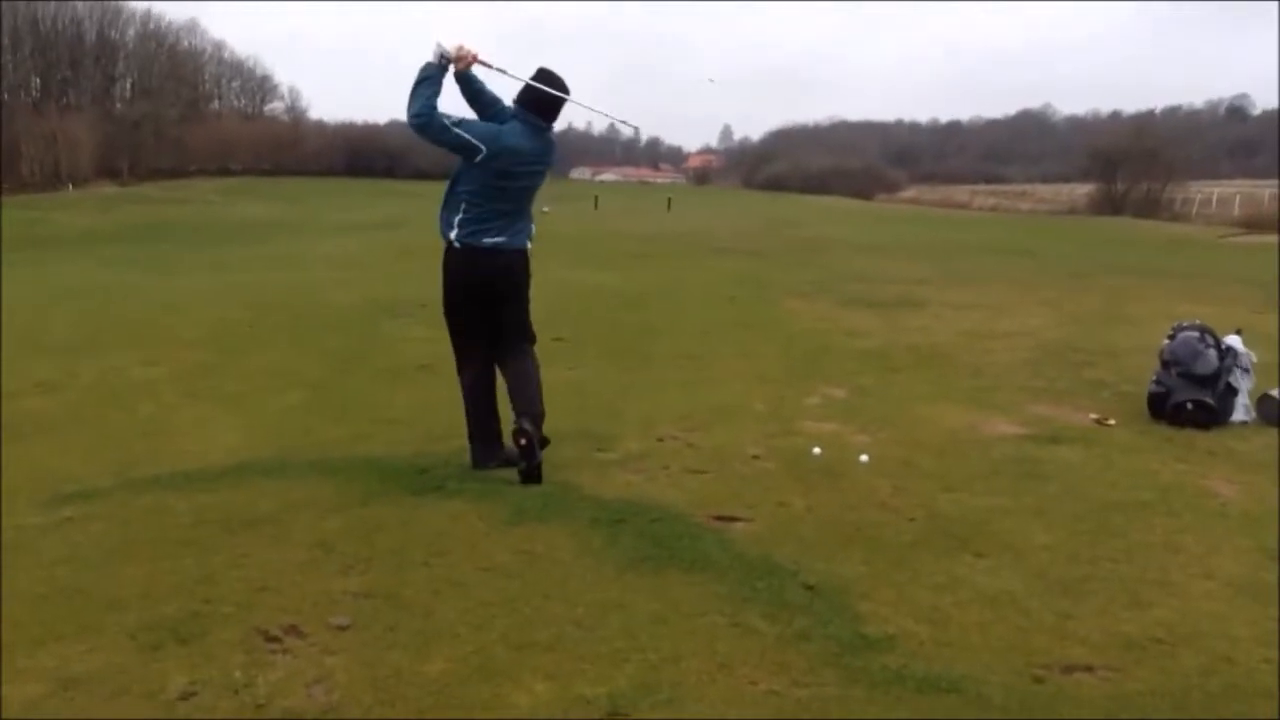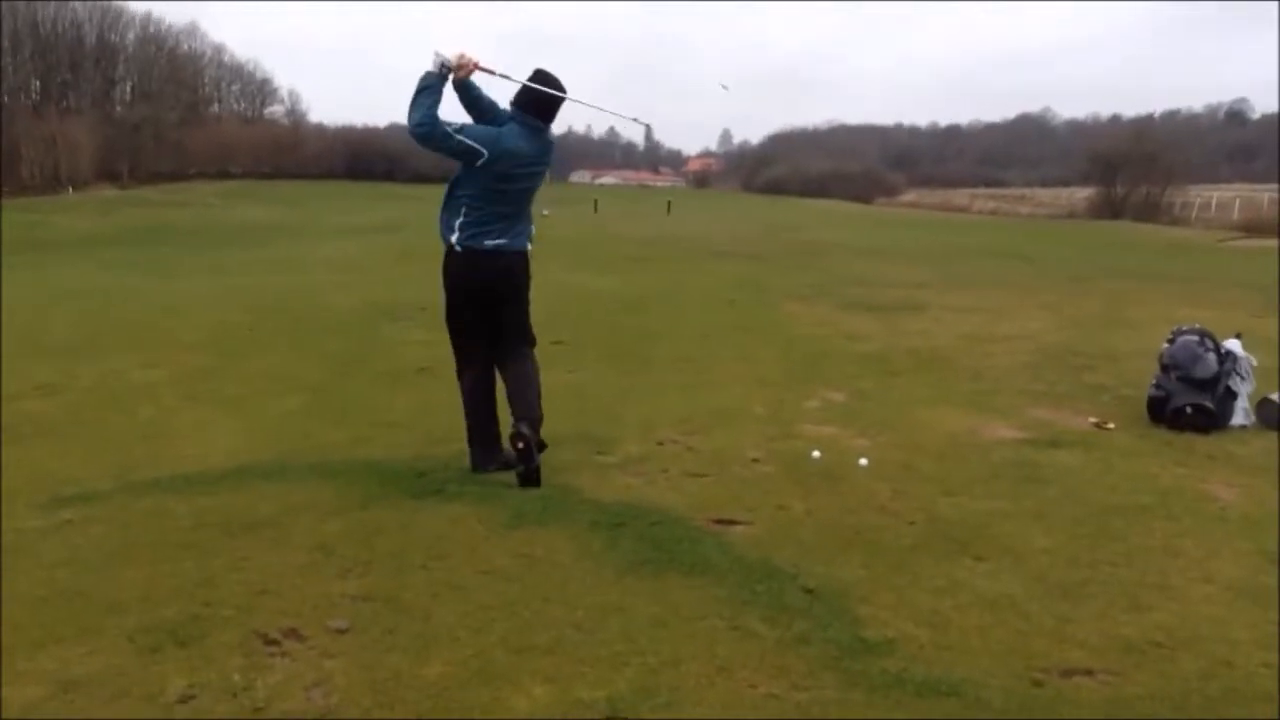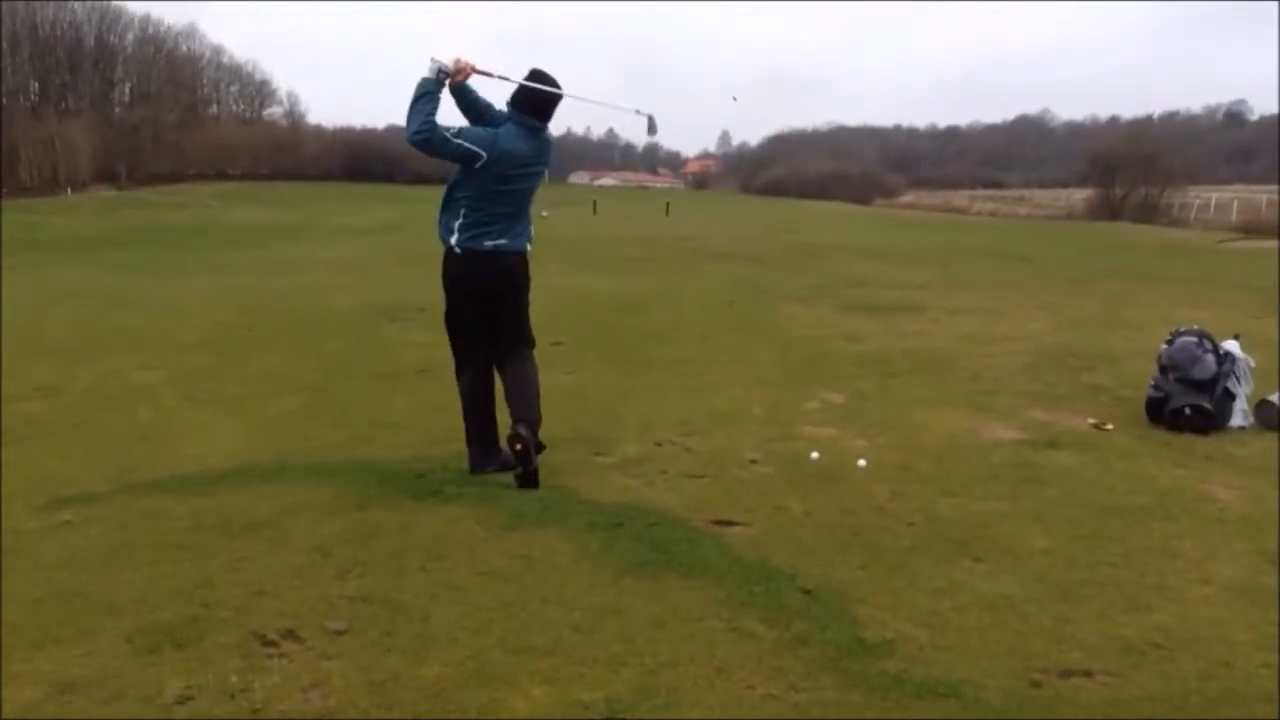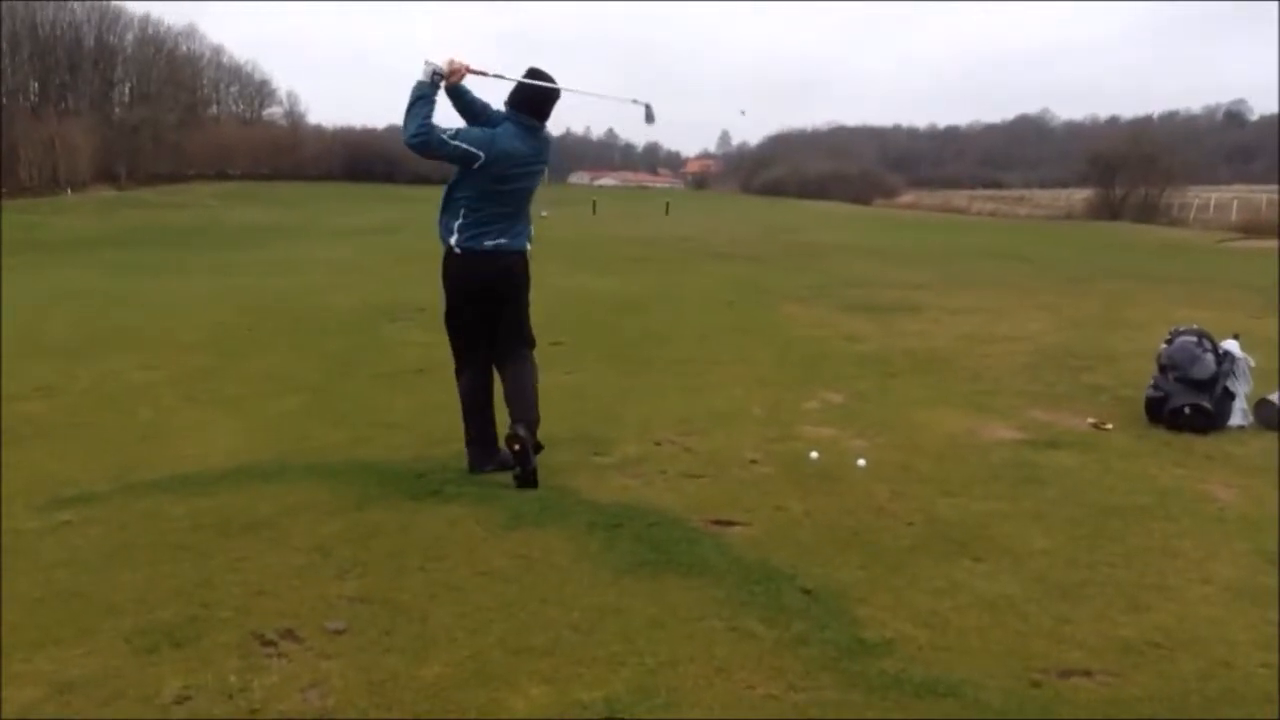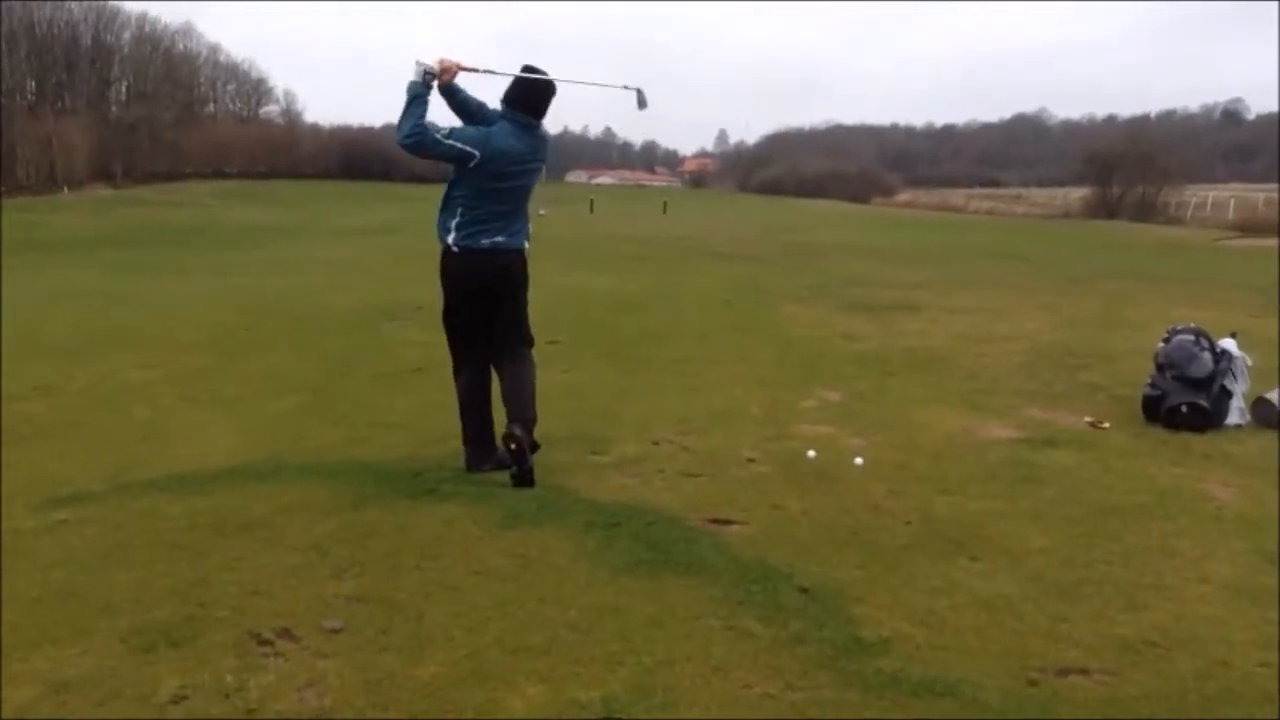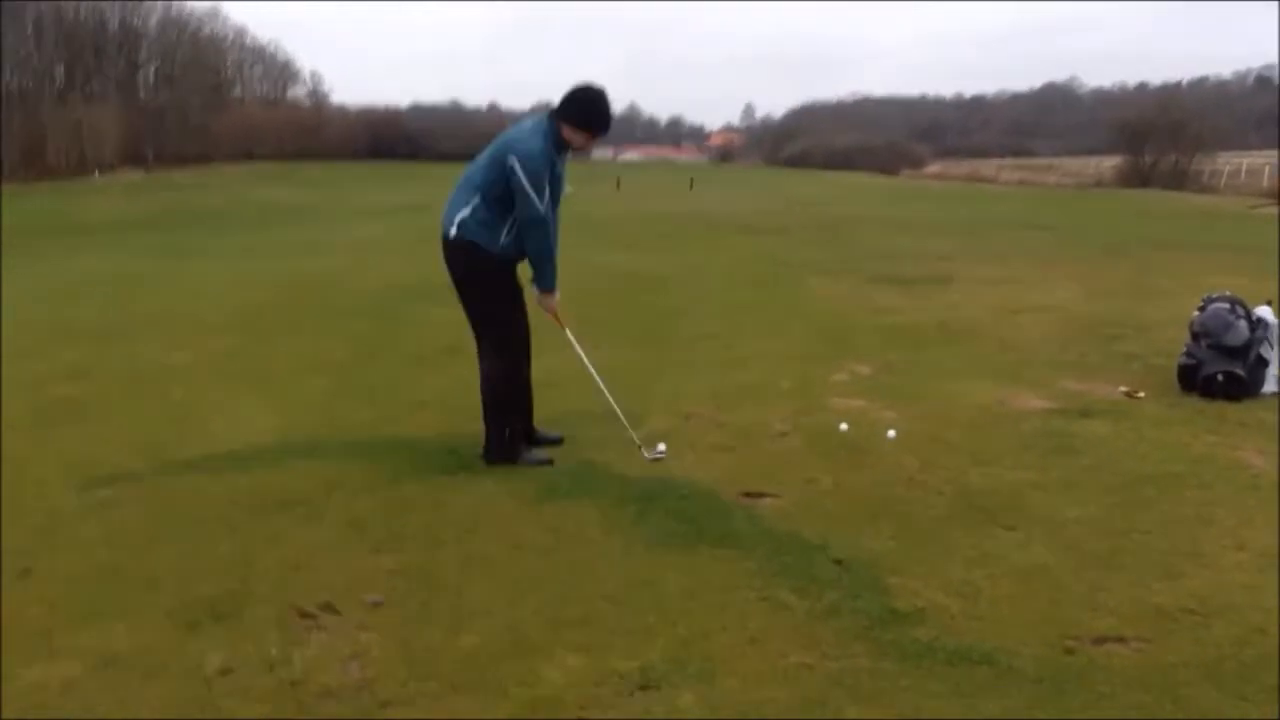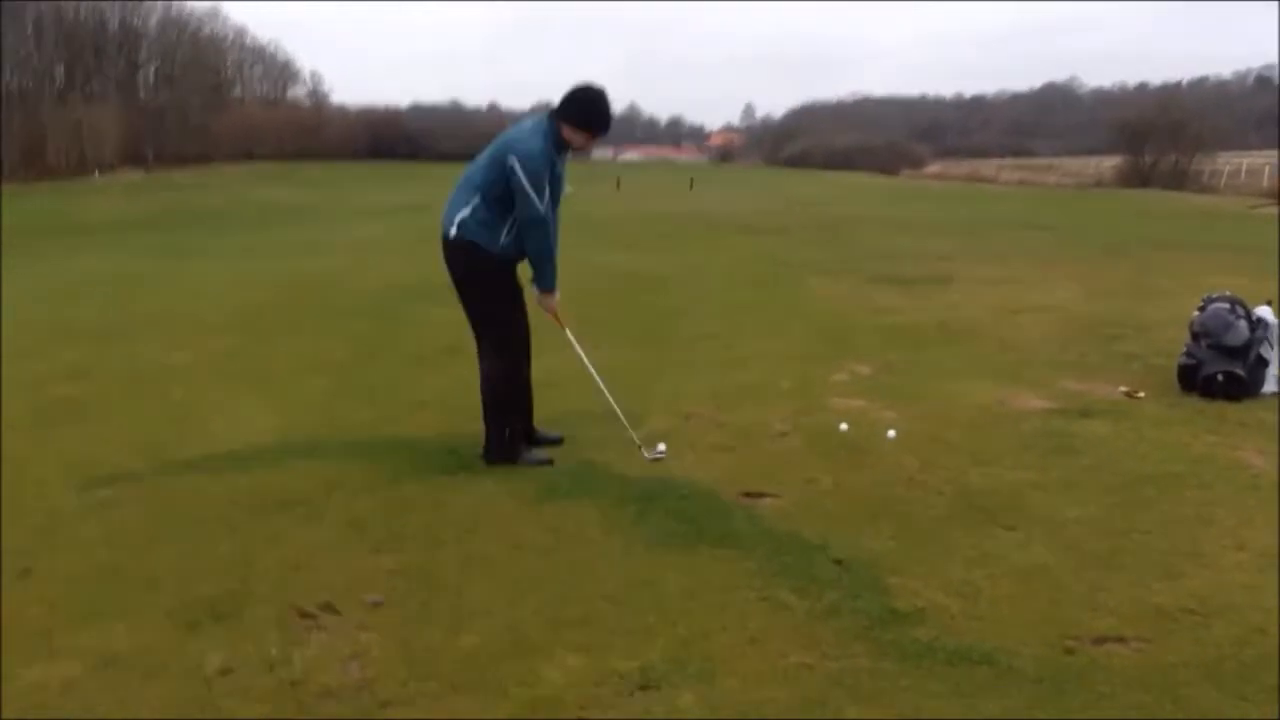
dt=0.1s
person 1, frame 1
left shoulder: (493, 141)
right shoulder: (544, 145)
left elbow: (421, 118)
right elbow: (499, 113)
left wrist: (439, 64)
right wrist: (465, 74)
left hip: (467, 257)
right hip: (511, 259)
left knee: (473, 356)
right knee: (517, 346)
left ankle: (487, 446)
right ankle: (529, 422)
person 1, frame 2
left shoulder: (493, 144)
right shoulder: (542, 145)
left elbow: (422, 127)
right elbow: (497, 117)
left wrist: (440, 73)
right wrist: (464, 82)
left hip: (467, 261)
right hip: (512, 261)
left knee: (474, 359)
right knee: (517, 349)
left ankle: (486, 449)
right ankle: (527, 426)
person 1, frame 3
left shoulder: (492, 145)
right shoulder: (540, 144)
left elbow: (420, 133)
right elbow: (494, 121)
left wrist: (435, 79)
right wrist: (459, 85)
left hip: (468, 261)
right hip: (512, 261)
left knee: (473, 359)
right knee: (516, 350)
left ankle: (485, 451)
right ankle: (525, 429)
person 1, frame 4
left shoulder: (491, 145)
right shoulder: (538, 143)
left elbow: (418, 136)
left wrist: (431, 81)
right wrist: (455, 87)
left hip: (467, 261)
right hip: (512, 261)
left knee: (473, 359)
right knee: (517, 350)
left ankle: (484, 451)
right ankle: (524, 429)
person 1, frame 5
left shoulder: (490, 142)
right shoulder: (534, 142)
left elbow: (412, 137)
left wrist: (421, 82)
right wrist: (449, 87)
left hip: (468, 261)
right hip: (510, 259)
left knee: (470, 359)
right knee: (513, 350)
left ankle: (482, 452)
right ankle: (521, 430)
person 1, frame 6
left shoulder: (547, 142)
right shoulder: (531, 149)
left elbow: (542, 215)
right elbow: (535, 220)
left wrist: (544, 278)
right wrist: (546, 284)
left hip: (489, 244)
right hip: (473, 245)
left knee: (511, 339)
right knee: (501, 342)
left ankle: (519, 431)
right ankle: (503, 443)
person 1, frame 7
left shoulder: (549, 142)
right shoulder: (531, 150)
left elbow: (546, 217)
right elbow: (535, 222)
left wrist: (544, 280)
right wrist: (547, 285)
left hip: (491, 247)
right hip: (472, 245)
left knee: (514, 340)
right knee: (501, 344)
left ankle: (520, 428)
right ankle: (502, 444)
